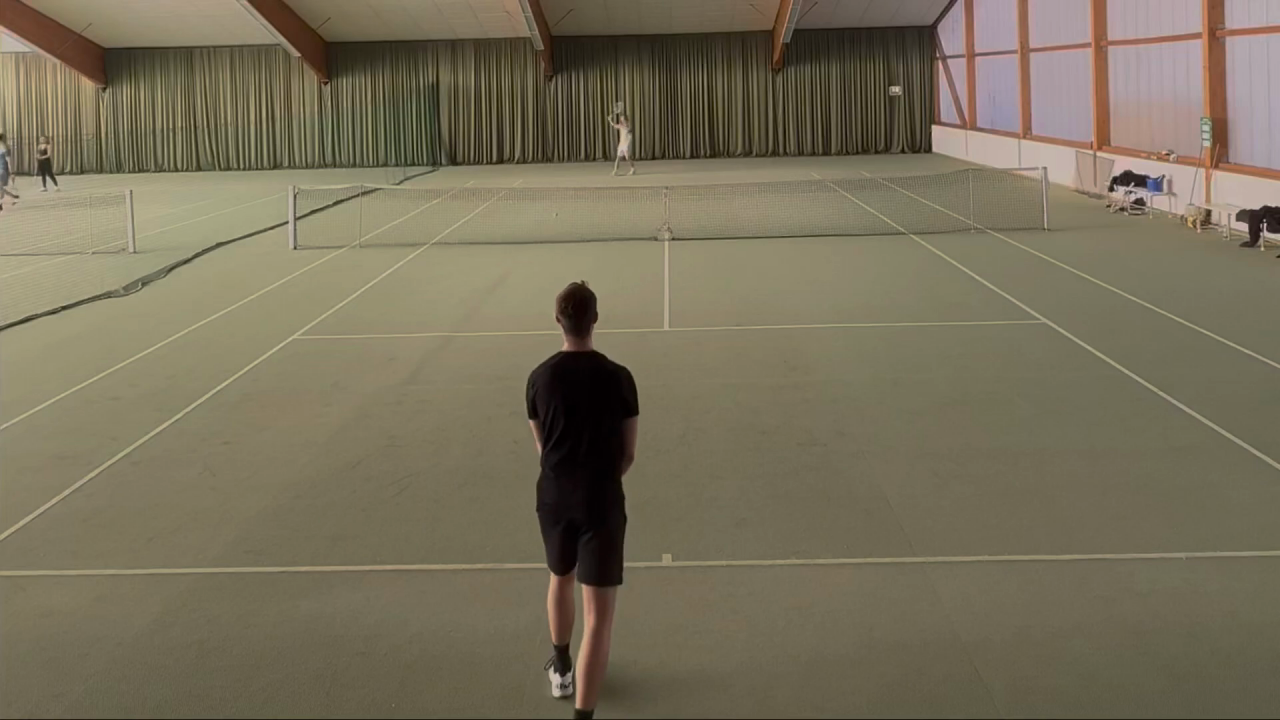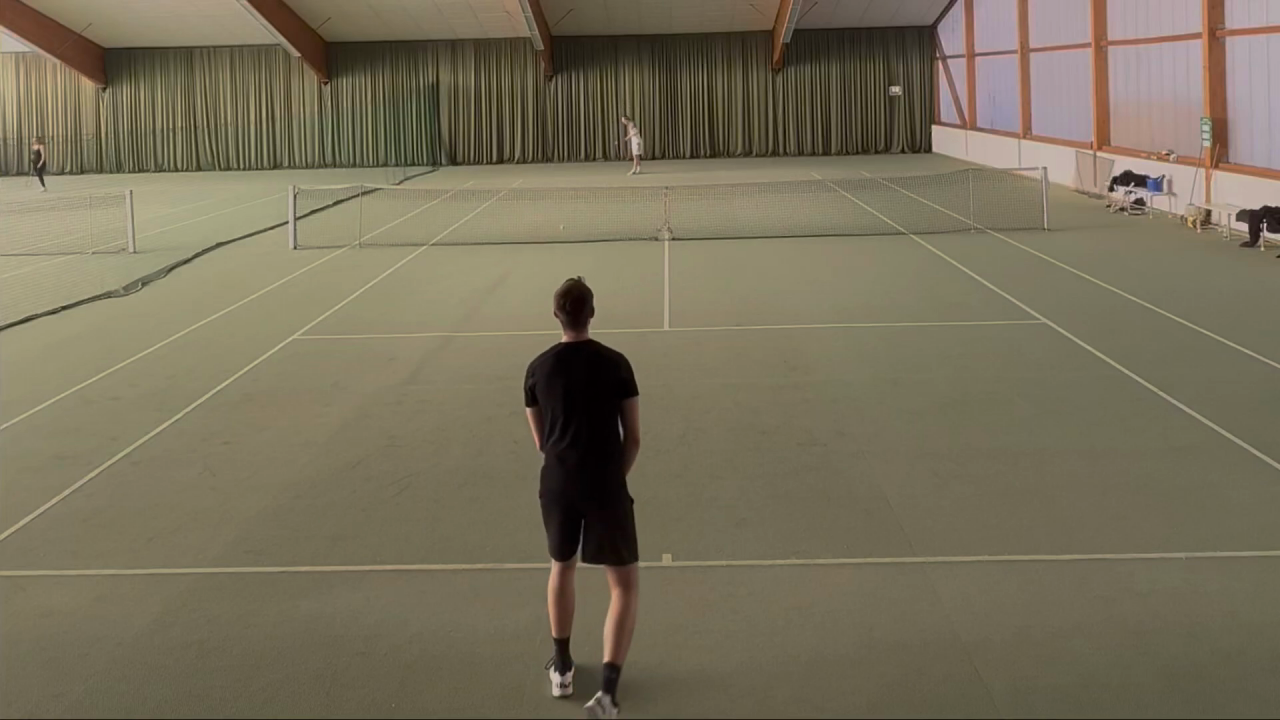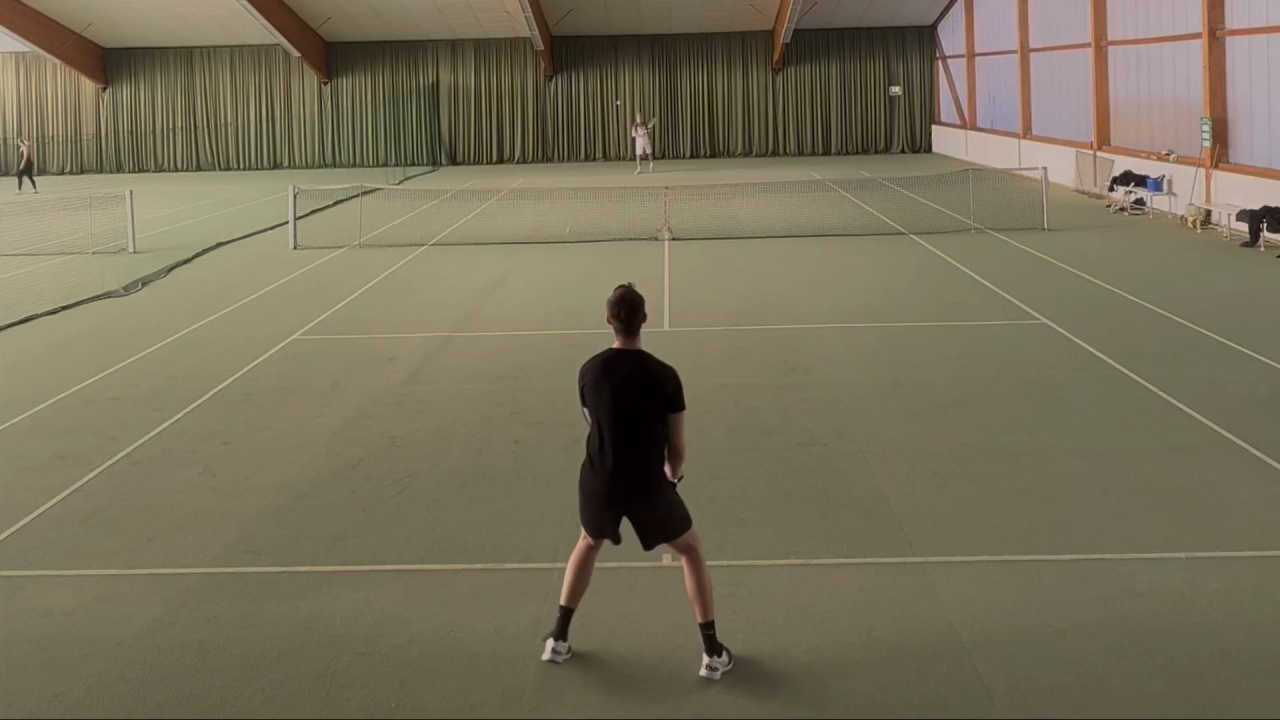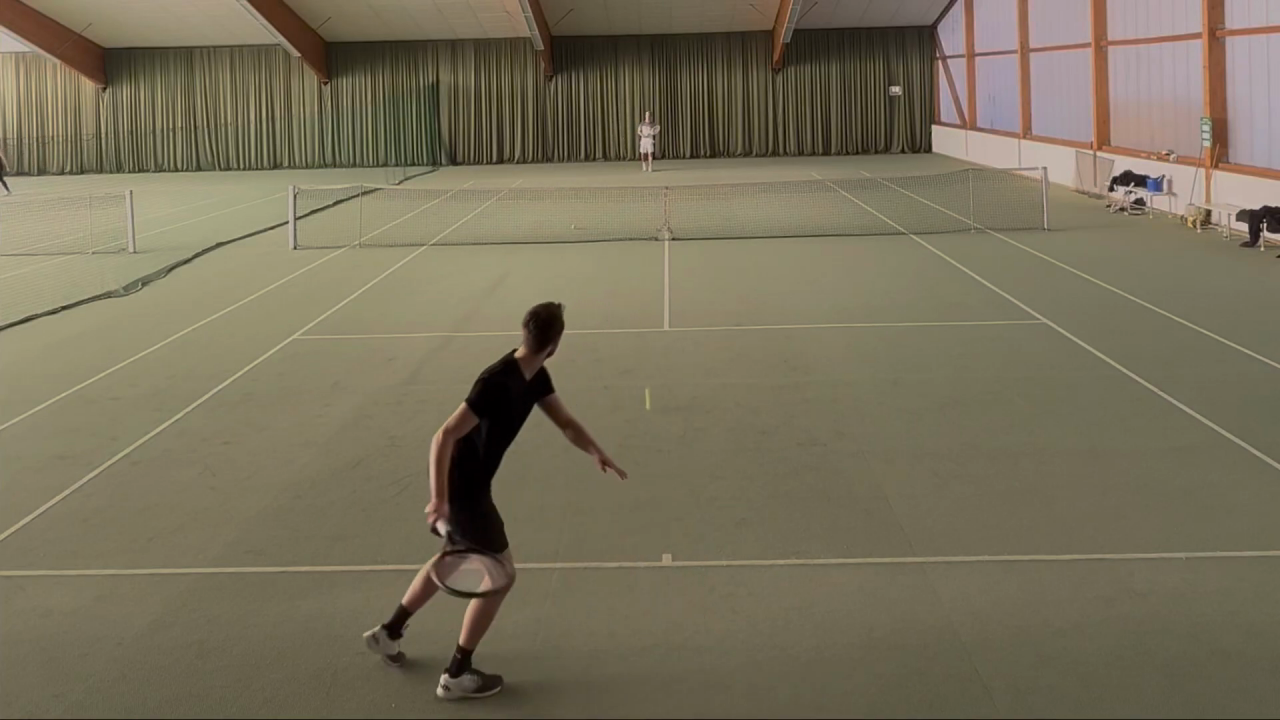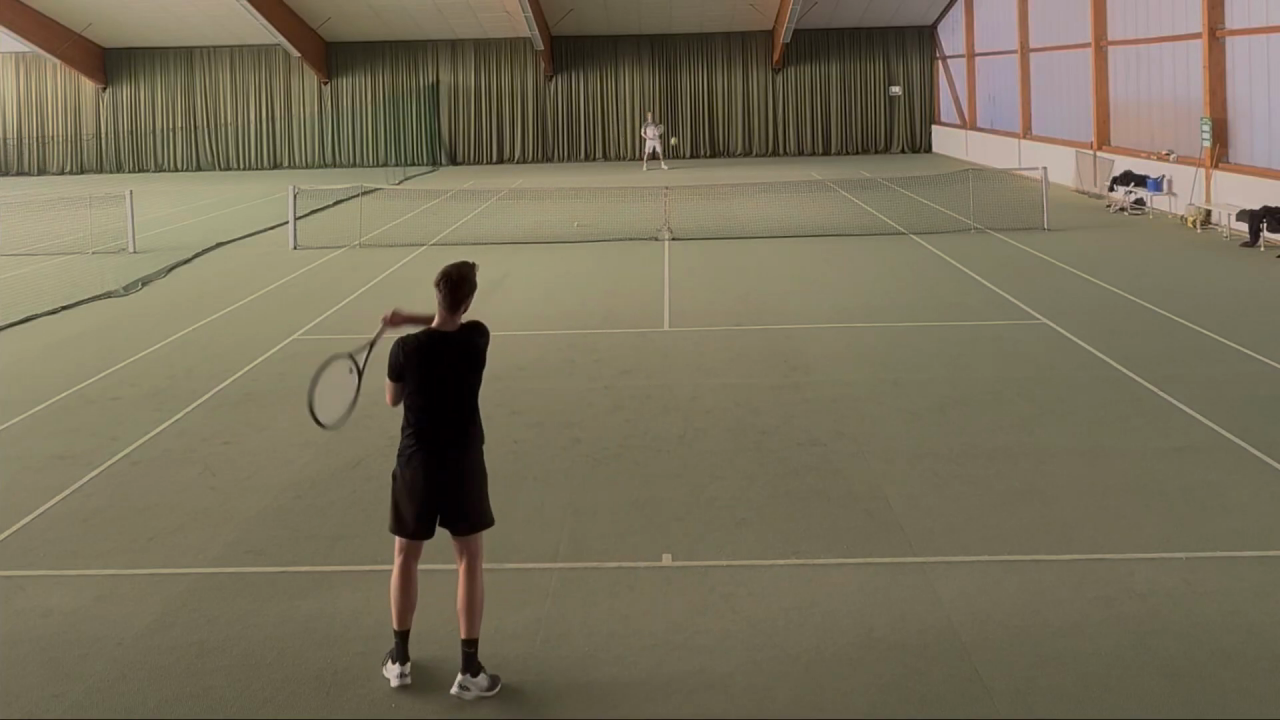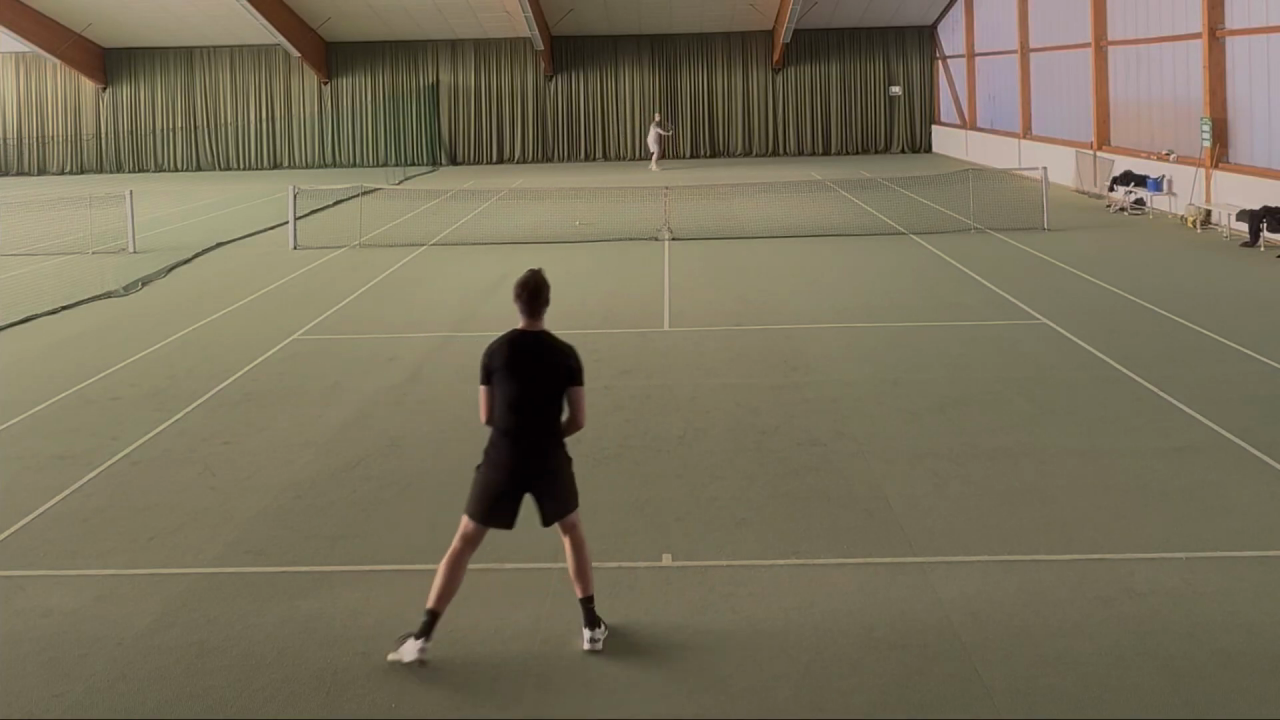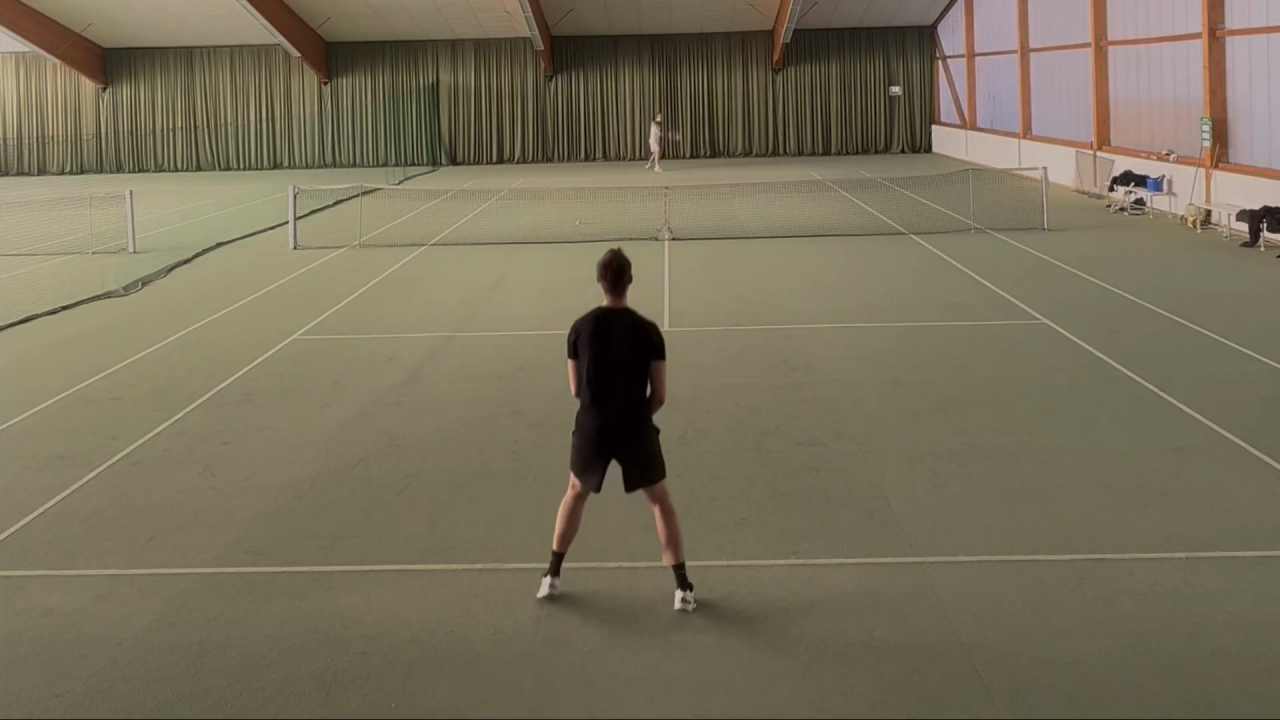
dt=0.7s
person 1, frame 1
left shoulder: (539, 378)
right shoulder: (619, 378)
left elbow: (542, 448)
right elbow: (628, 454)
left hip: (553, 499)
right hip: (601, 502)
left knee: (561, 579)
right knee: (599, 616)
left ankle: (562, 668)
person 1, frame 2
left shoulder: (538, 368)
right shoulder: (615, 364)
left elbow: (540, 441)
right elbow: (633, 438)
left hip: (557, 486)
right hip: (605, 487)
left knee: (562, 567)
right knee: (625, 586)
left ankle: (562, 665)
person 1, frame 3
left shoulder: (589, 371)
right shoulder: (665, 376)
left elbow: (596, 427)
right elbow: (677, 448)
right wrist: (671, 473)
left hip: (598, 483)
right hip: (647, 486)
left knee: (588, 544)
right knee: (692, 552)
left ankle: (559, 637)
right ankle: (712, 651)
person 1, frame 4
left shoulder: (535, 375)
right shoulder: (498, 385)
left elbow: (565, 422)
right elbow: (443, 437)
left wrist: (601, 456)
right wrist: (438, 497)
left hip: (465, 479)
right hip: (461, 485)
left ankle: (388, 632)
right ankle: (457, 673)
person 1, frame 5
left shoulder: (405, 348)
right shoulder: (475, 338)
left elbow: (392, 400)
right wrist: (411, 319)
left hip: (416, 464)
right hip: (463, 464)
left knee: (405, 558)
right knee: (469, 563)
left ankle: (400, 659)
right ankle: (470, 669)
person 1, frame 6
left shoulder: (495, 351)
right shoulder: (566, 355)
left elbow: (486, 417)
right elbow: (577, 421)
left hip: (503, 460)
right hip: (550, 462)
left knee: (464, 544)
right knee: (572, 531)
left ankle: (422, 636)
right ankle: (591, 625)
person 1, frame 7
left shoulder: (580, 328)
right shoulder: (648, 331)
left elbow: (576, 389)
right elbow: (659, 395)
left hip: (591, 428)
right hip: (636, 431)
left knee: (576, 494)
right knee: (661, 501)
left ankle: (552, 576)
right ankle: (683, 587)
